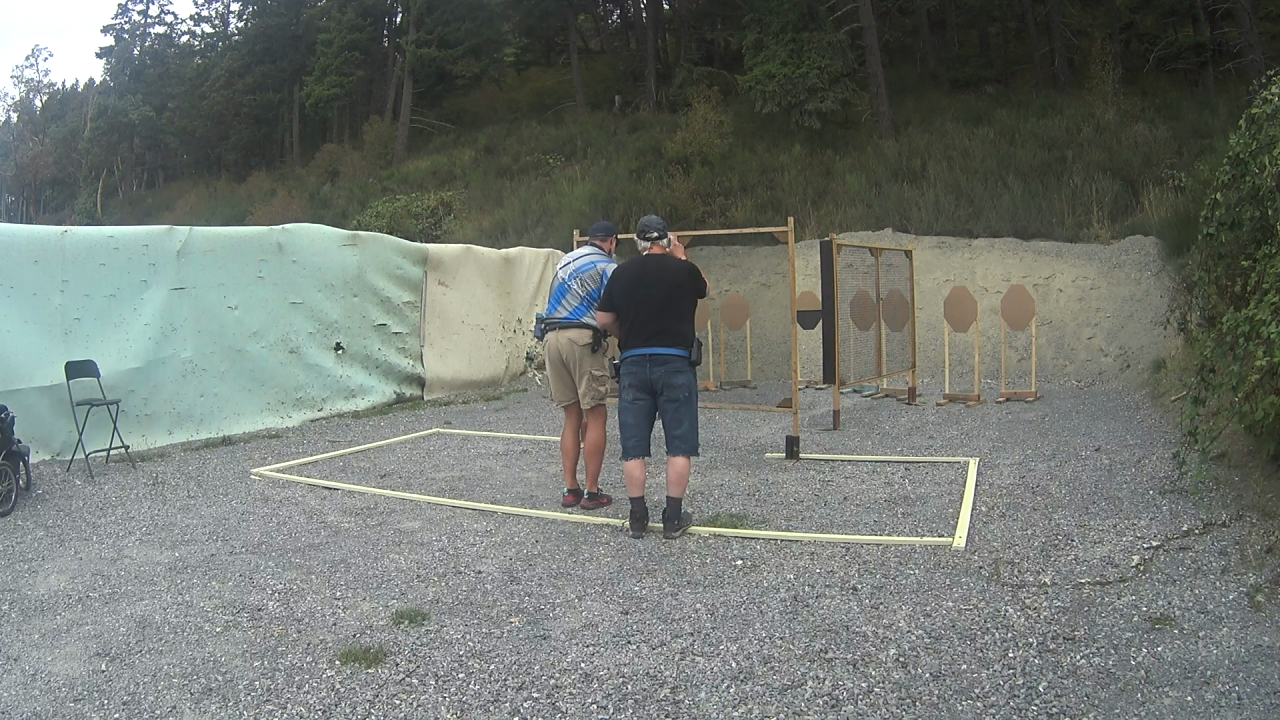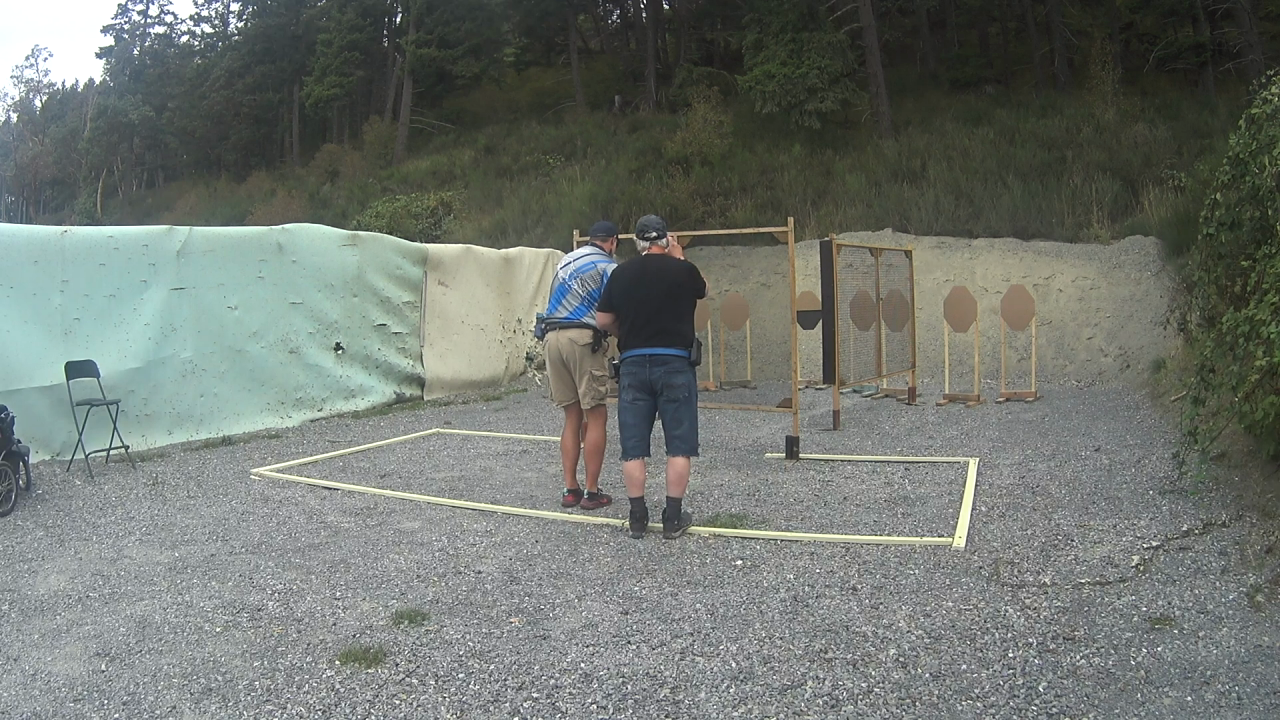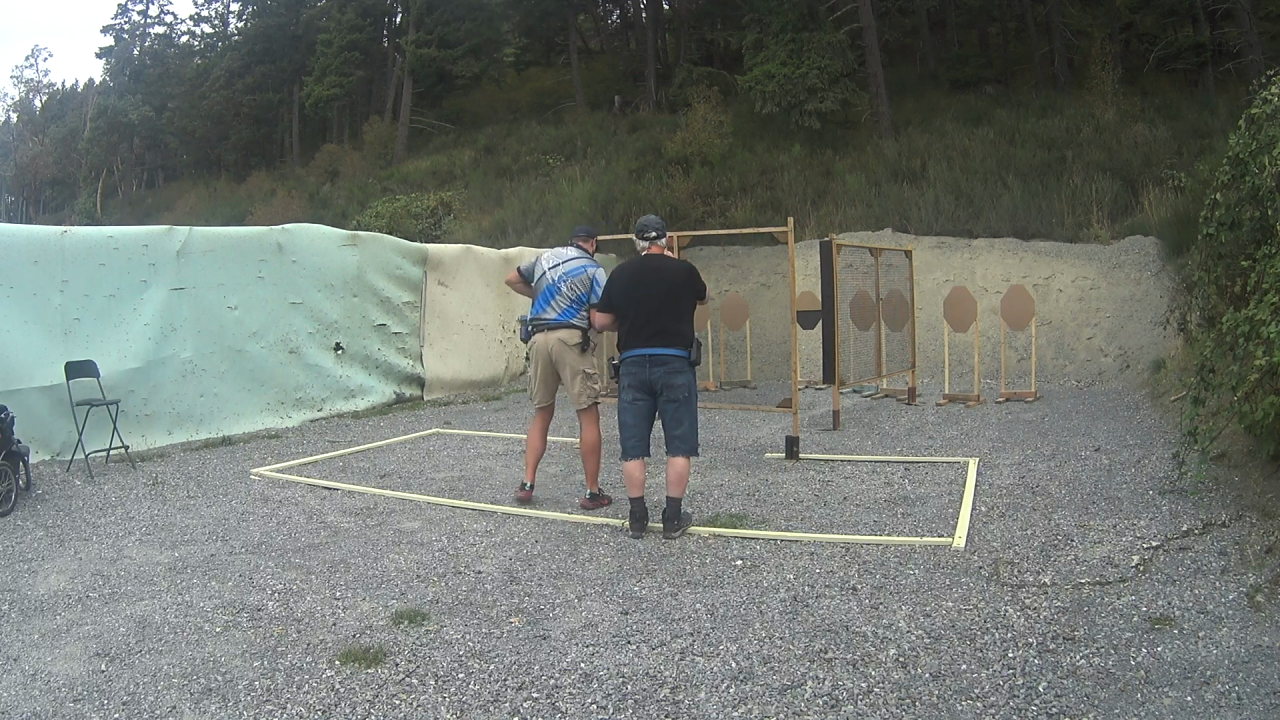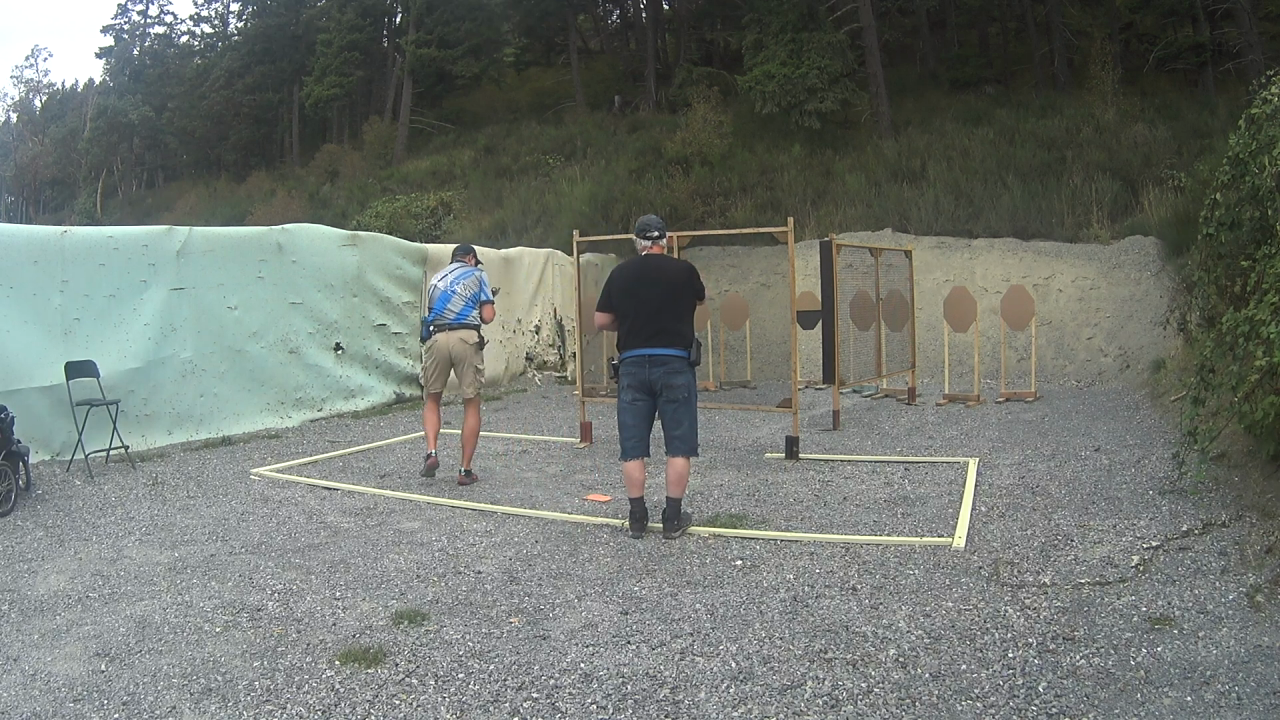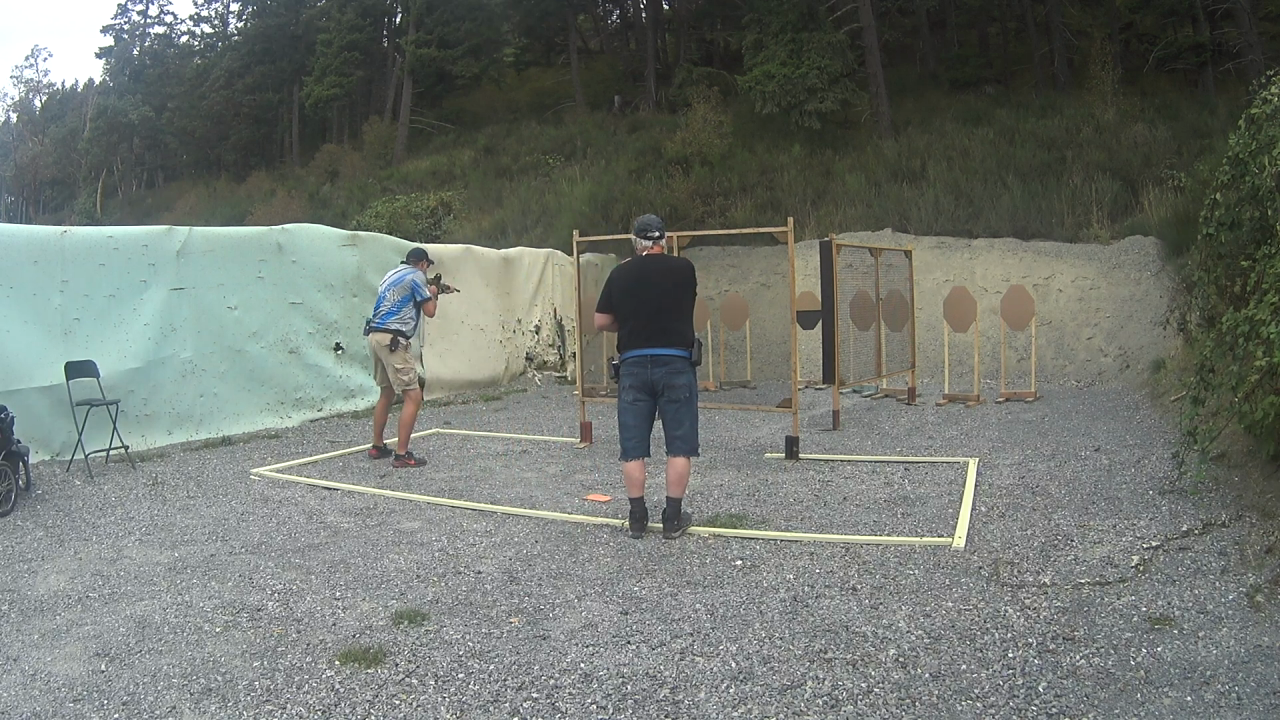
dt=1s
person 1, frame 1
left shoulder: (622, 273)
right shoulder: (684, 270)
left elbow: (604, 320)
right elbow: (704, 289)
left hip: (634, 365)
right hip: (675, 364)
left knee: (633, 447)
right knee: (679, 445)
left ankle: (637, 517)
right ankle: (673, 518)
person 1, frame 2
left shoulder: (621, 274)
right shoulder: (683, 270)
left elbow: (603, 321)
right elbow: (702, 290)
left hip: (633, 365)
right hip: (675, 364)
left knee: (633, 447)
right knee: (678, 446)
left ankle: (637, 518)
right ankle: (673, 518)
person 1, frame 3
left shoulder: (620, 274)
right shoulder: (683, 270)
left elbow: (601, 322)
right elbow: (703, 298)
left hip: (633, 365)
right hip: (674, 364)
left knee: (633, 447)
right knee: (678, 446)
left ankle: (637, 518)
right ankle: (673, 518)
person 1, frame 4
left shoulder: (620, 273)
right shoulder: (684, 270)
left elbow: (601, 321)
right elbow: (700, 299)
left hip: (633, 366)
right hip: (674, 364)
left knee: (633, 447)
right knee: (678, 446)
left ankle: (637, 518)
right ankle: (673, 518)
person 1, frame 5
left shoulder: (620, 274)
right shoulder: (683, 269)
left elbow: (601, 323)
left hip: (633, 366)
right hip: (675, 364)
left knee: (633, 447)
right knee: (679, 445)
left ankle: (637, 518)
right ankle: (673, 518)
person 2, frame 1
left shoulder: (566, 260)
right shoulder: (606, 265)
left elbow: (564, 302)
left hip: (552, 337)
right hip: (582, 338)
left knee: (572, 417)
right knee: (595, 417)
left ankle: (570, 489)
right ankle: (591, 492)
person 2, frame 2
left shoulder: (567, 259)
right shoulder: (607, 265)
left hip: (553, 337)
right hip: (583, 339)
left knee: (572, 417)
right knee: (595, 417)
left ankle: (569, 489)
right ankle: (591, 492)
person 2, frame 3
left shoulder: (546, 257)
right shoulder: (594, 270)
left elbow: (511, 280)
left hip: (538, 339)
right hip: (571, 340)
left knee: (542, 415)
right knee: (588, 417)
left ankle: (527, 484)
right ankle: (593, 492)
person 2, frame 4
left shoulder: (435, 279)
right shoulder: (478, 275)
right elbow: (488, 317)
right wrist: (482, 309)
left hip: (436, 340)
right hip: (467, 339)
left knee: (432, 400)
right knee: (471, 405)
left ankle: (432, 453)
right ankle: (466, 469)
person 2, frame 5
left shoulder: (393, 274)
right shoulder: (416, 276)
right elbow: (430, 312)
left wrist: (426, 292)
right wrist: (433, 294)
left hip: (377, 338)
right hip: (393, 341)
left knee: (387, 392)
right knee: (413, 396)
left ankle: (377, 445)
right ankle: (402, 454)
